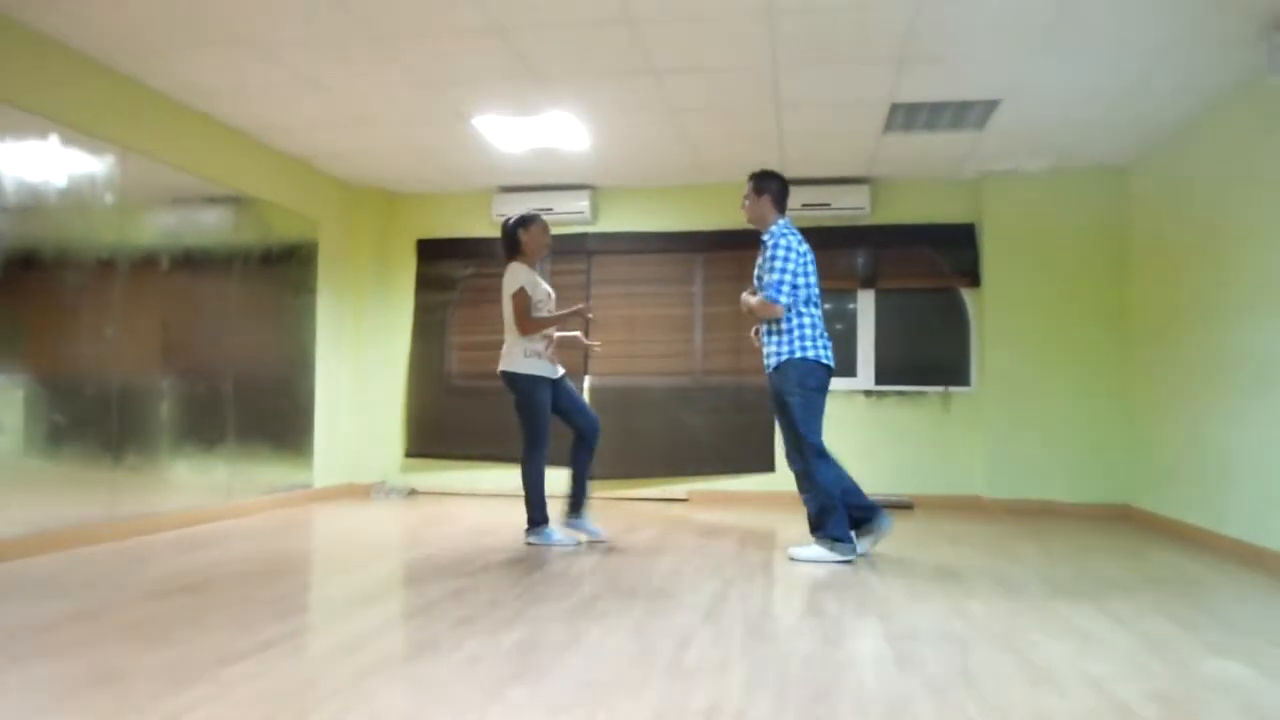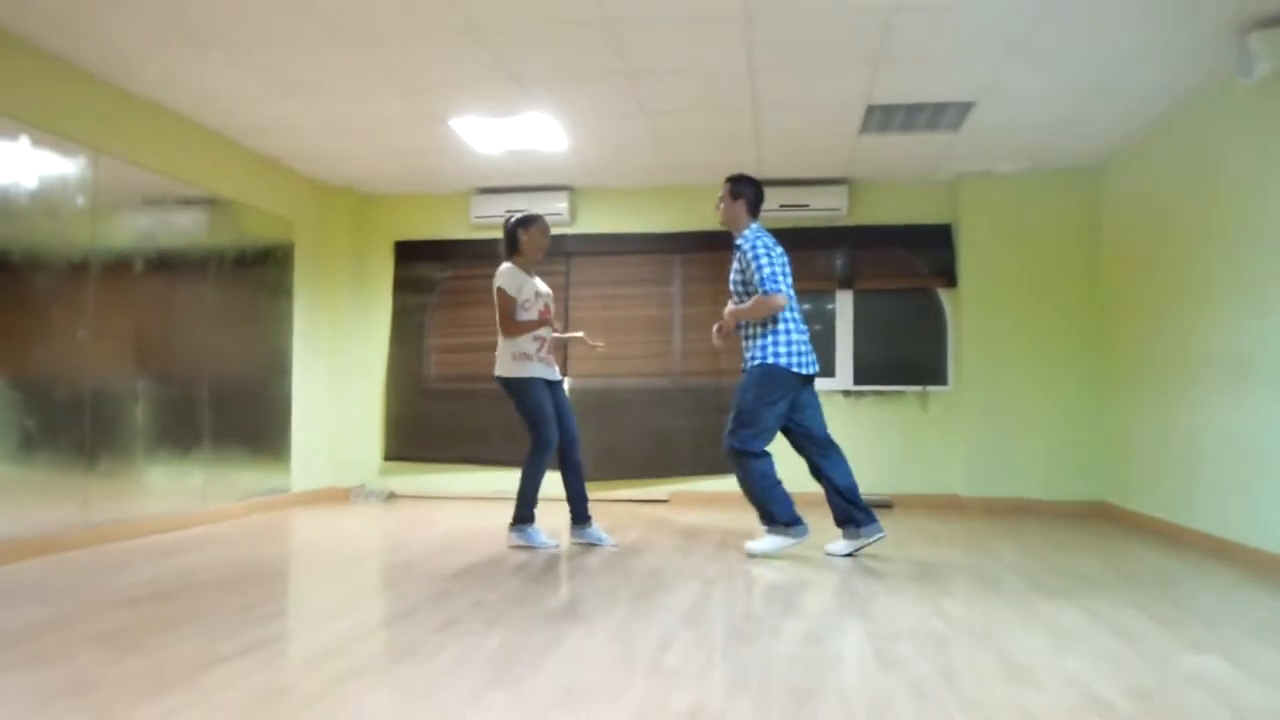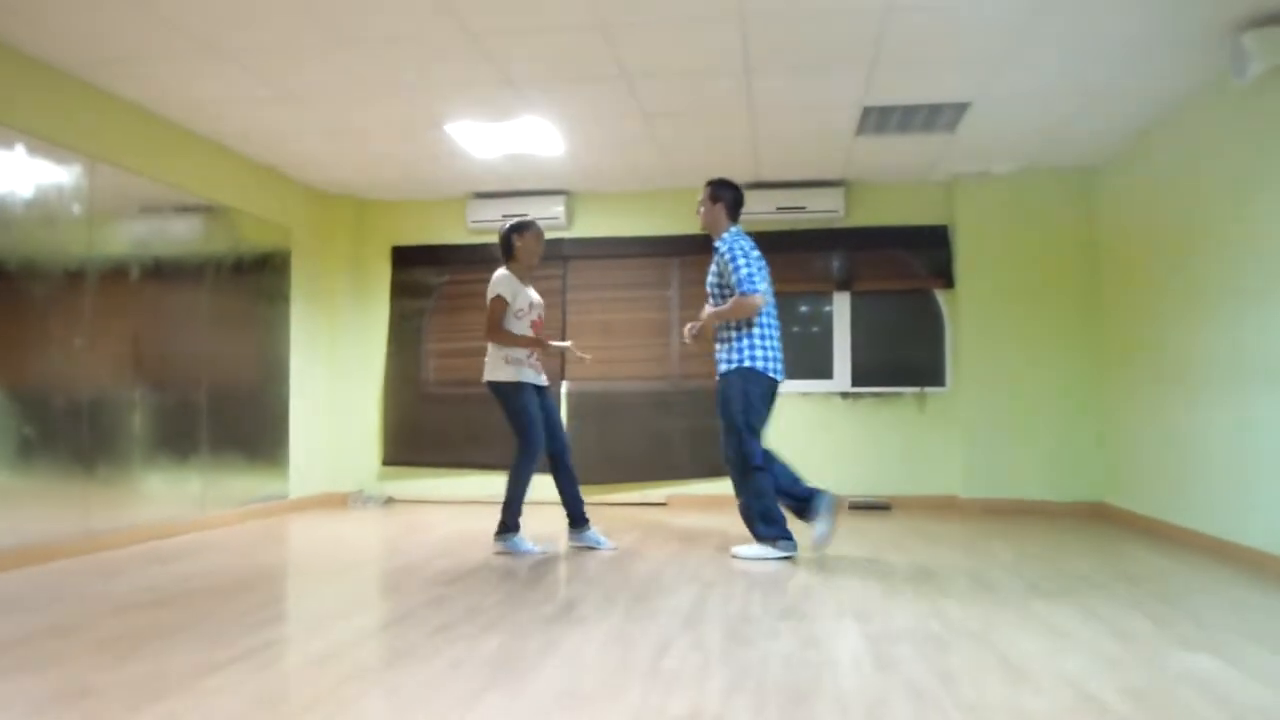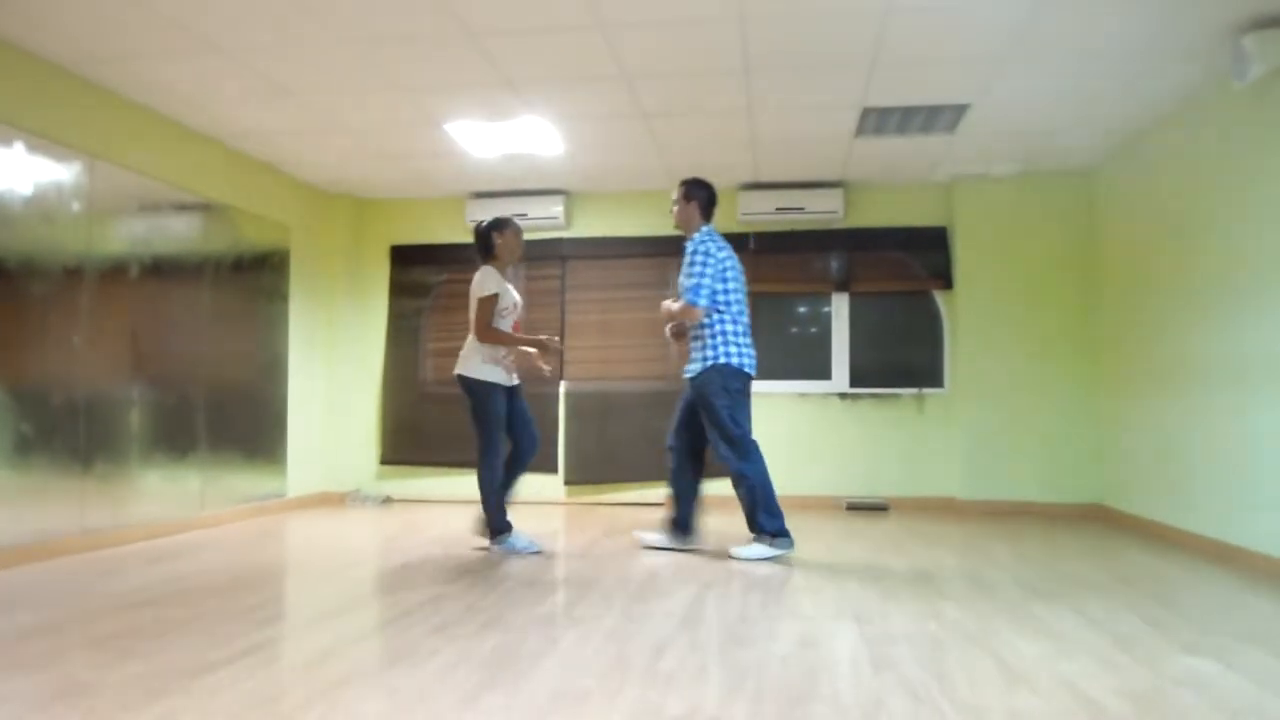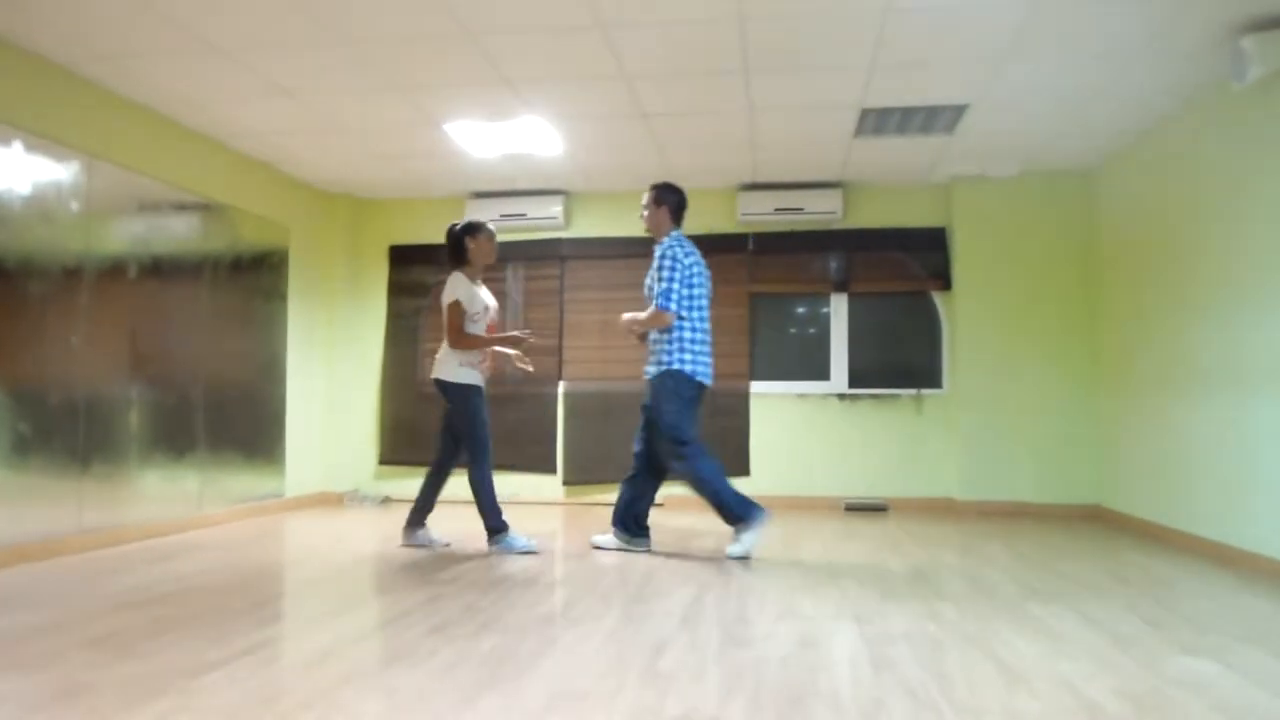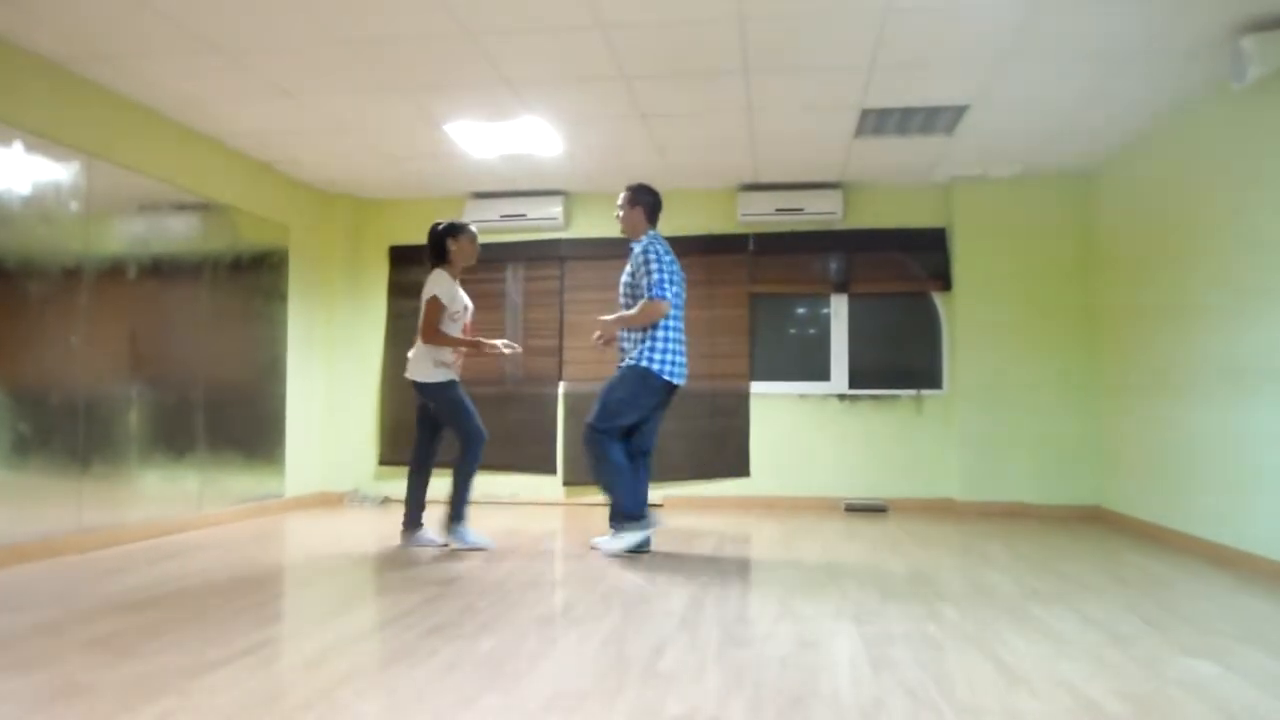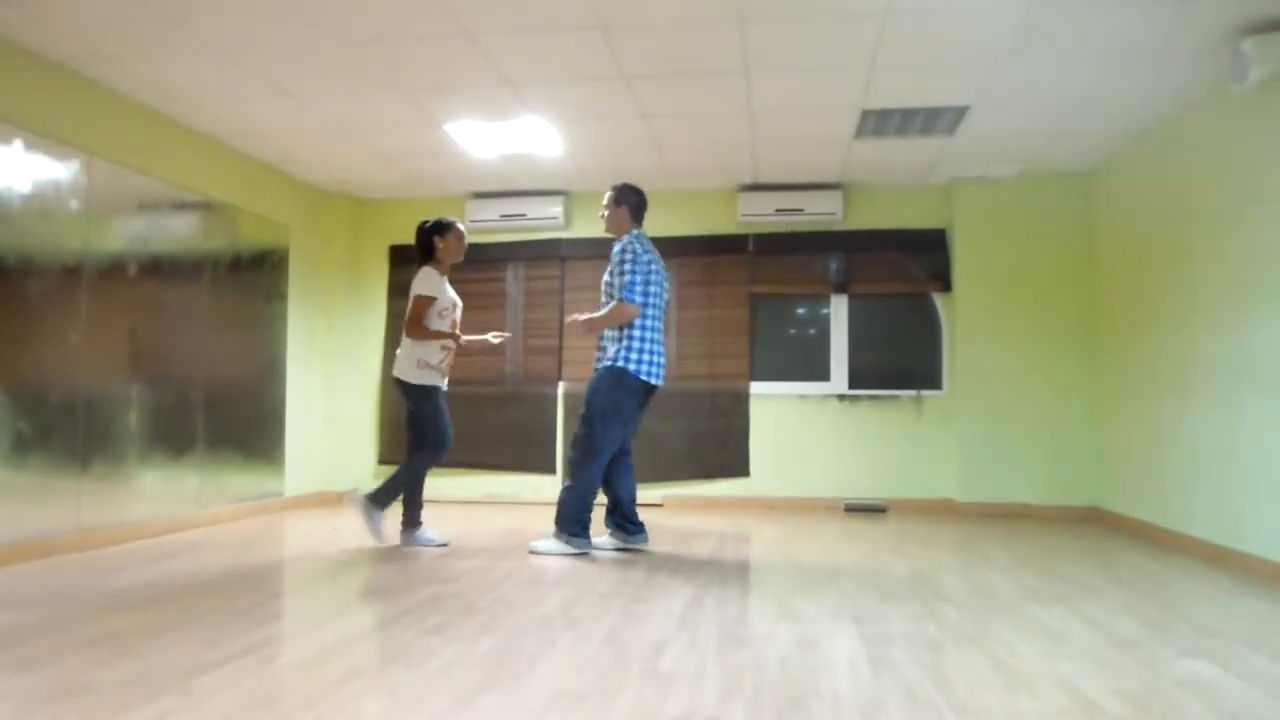
dt=0.2s
person 1, frame 1
left shoulder: (780, 242)
right shoulder: (782, 241)
left elbow: (773, 307)
left wrist: (747, 300)
right wrist: (764, 328)
left hip: (797, 358)
right hip: (797, 358)
left knee: (804, 448)
right knee: (802, 447)
left ankle: (834, 538)
right ankle: (865, 518)
person 1, frame 2
left shoulder: (754, 245)
right shoulder: (755, 244)
left elbow: (775, 300)
left wrist: (734, 313)
right wrist: (732, 324)
left hip: (772, 361)
right hip: (790, 360)
left knee: (742, 443)
right knee: (815, 443)
left ankle: (784, 523)
right ankle: (859, 523)
person 1, frame 3
left shoulder: (733, 248)
right shoulder: (736, 248)
left elbow: (754, 301)
left wrist: (713, 316)
right wrist: (705, 325)
left hip: (745, 364)
right hip: (755, 363)
left knee: (742, 453)
right knee: (747, 451)
left ankle: (773, 537)
right ankle: (812, 503)
person 1, frame 4
left shoulder: (701, 248)
right shoulder: (714, 247)
left elbow: (692, 311)
left wrist: (669, 309)
right wrist: (683, 327)
left hip: (719, 363)
right hip: (714, 364)
left knee: (736, 449)
right knee: (683, 444)
left ankle: (772, 534)
right ankle: (680, 529)
person 1, frame 5
left shoulder: (670, 252)
right shoulder: (686, 252)
left elbow: (664, 316)
left wrist: (633, 320)
right wrist: (647, 328)
left hip: (675, 368)
right hip: (679, 369)
left knee: (681, 451)
right knee: (650, 451)
left ankle: (744, 516)
right ankle: (629, 530)
person 1, frame 6
left shoulder: (648, 250)
right shoulder: (656, 251)
left elbow: (659, 307)
left wrist: (615, 321)
right wrist: (620, 331)
left hip: (648, 365)
right hip: (660, 366)
left knee: (599, 432)
right knee: (633, 445)
left ankle: (632, 518)
right ankle: (631, 528)
person 1, frame 7
left shoulder: (628, 250)
right shoulder: (645, 252)
left elbow: (627, 309)
left wrist: (586, 321)
right wrist: (597, 322)
left hip: (624, 365)
right hip: (642, 367)
left knee: (588, 448)
right knee: (613, 449)
left ankle: (572, 533)
right ankle: (627, 528)
person 2, frame 1
left shoulder: (531, 276)
right shoulder: (519, 272)
right elbow: (525, 327)
left wrist: (570, 336)
right wrist: (569, 315)
left hip: (545, 369)
right hip: (525, 369)
left knee: (590, 427)
right knee: (537, 444)
left ankle: (576, 512)
right ankle: (537, 526)
person 2, frame 2
left shoulder: (535, 280)
right shoulder: (508, 273)
right elbow: (506, 327)
left wrist: (572, 336)
right wrist: (541, 321)
left hip: (545, 371)
right hip: (520, 371)
left knee: (568, 442)
right knee: (546, 441)
left ankle: (581, 523)
right ankle: (522, 524)
person 2, frame 3
left shoulder: (526, 285)
right shoulder: (503, 280)
right elbow: (492, 332)
left wrist: (559, 347)
right wrist: (531, 340)
left hip: (532, 376)
right hip: (507, 376)
left knee: (559, 447)
right knee: (532, 446)
left ankle: (579, 527)
right ankle: (507, 532)
person 2, frame 4
left shoulder: (501, 281)
right shoulder: (489, 277)
right elbow: (483, 332)
left wrist: (527, 352)
right wrist: (530, 341)
left hip: (503, 377)
right hip: (482, 375)
left knee: (527, 442)
right knee: (493, 449)
left ankle: (492, 516)
right ankle: (499, 532)
person 2, frame 5
left shoulder: (480, 287)
right shoulder: (459, 283)
right elbow: (456, 339)
left wrist: (506, 352)
right wrist: (503, 339)
left hip: (471, 379)
right hip: (458, 378)
left knee: (449, 454)
right knee: (480, 453)
left ankle: (415, 526)
right ankle: (497, 533)
person 2, frame 6
left shoulder: (454, 285)
right shoulder: (440, 280)
right elbow: (428, 334)
left wrist: (489, 344)
right wrist: (471, 343)
left hip: (439, 376)
right hip: (431, 375)
left knee: (426, 450)
right knee: (474, 438)
left ankle: (412, 527)
right ankle: (456, 523)
person 2, frame 7
left shoulder: (442, 282)
right shoulder: (428, 278)
right elbow: (413, 328)
left wrist: (482, 338)
right wrist: (450, 336)
left hip: (431, 378)
right hip: (418, 375)
left knee: (423, 447)
right knee: (437, 444)
left ankle: (411, 525)
right ankle: (376, 501)
